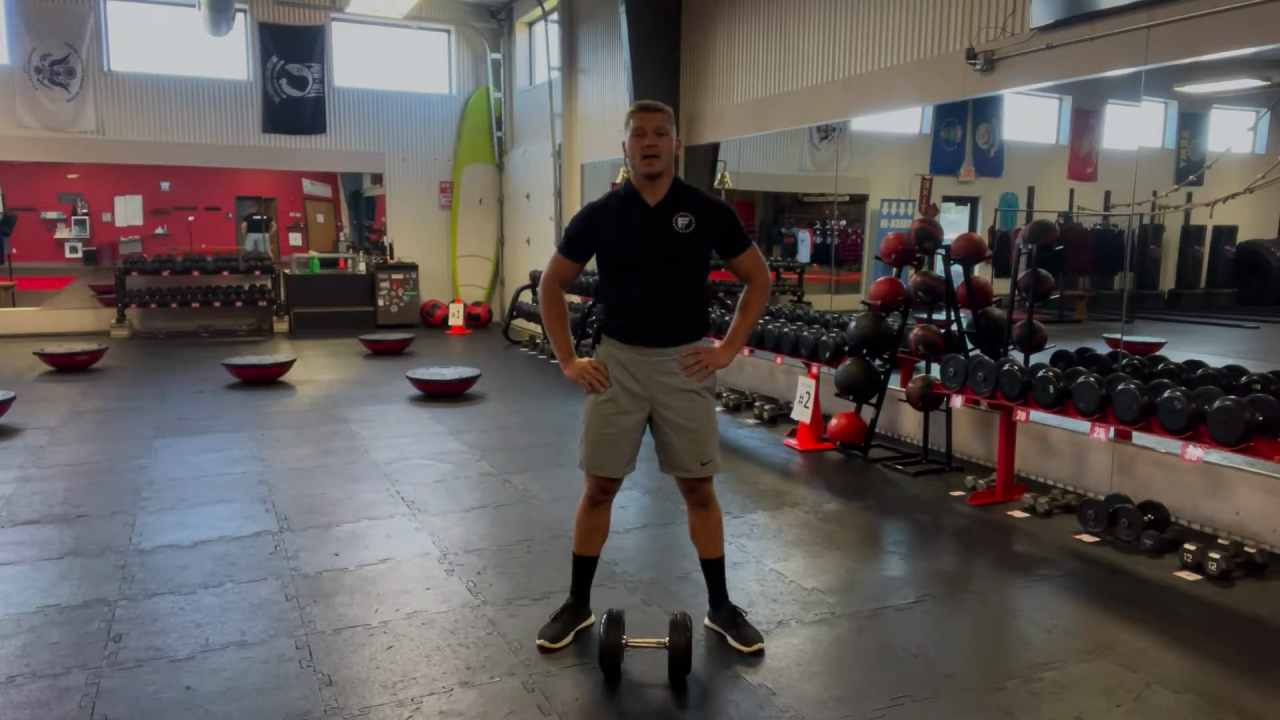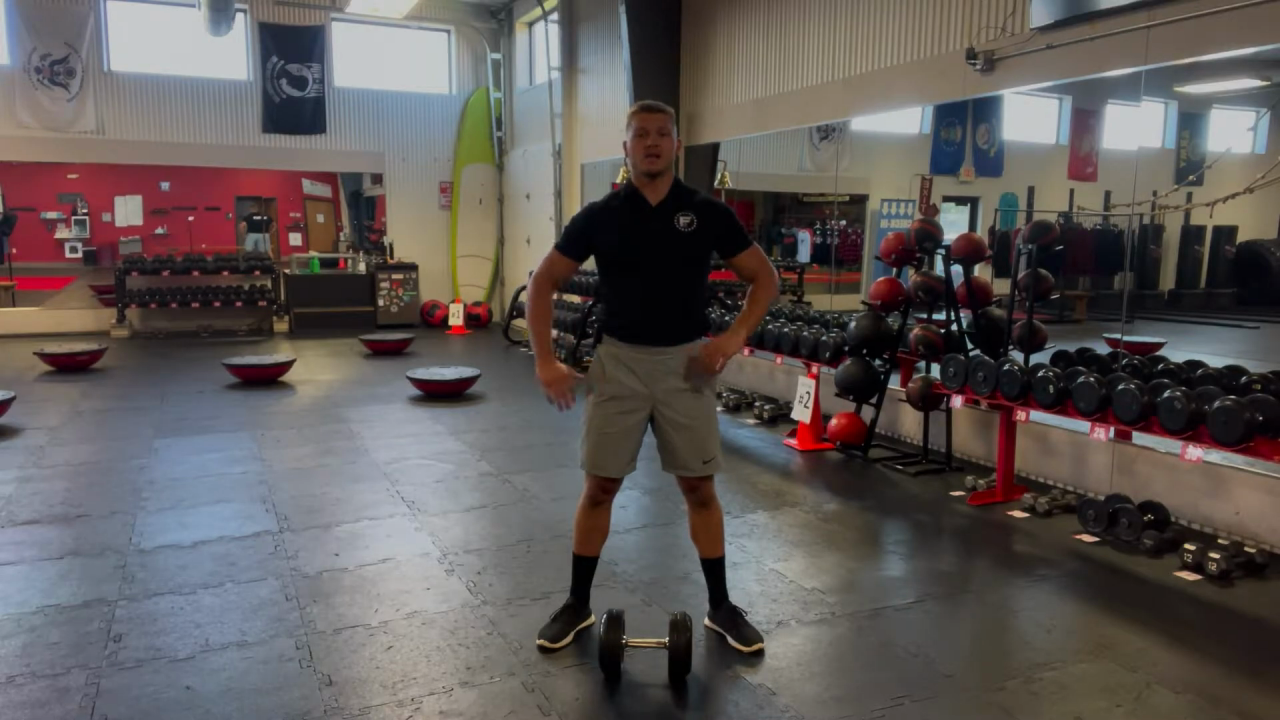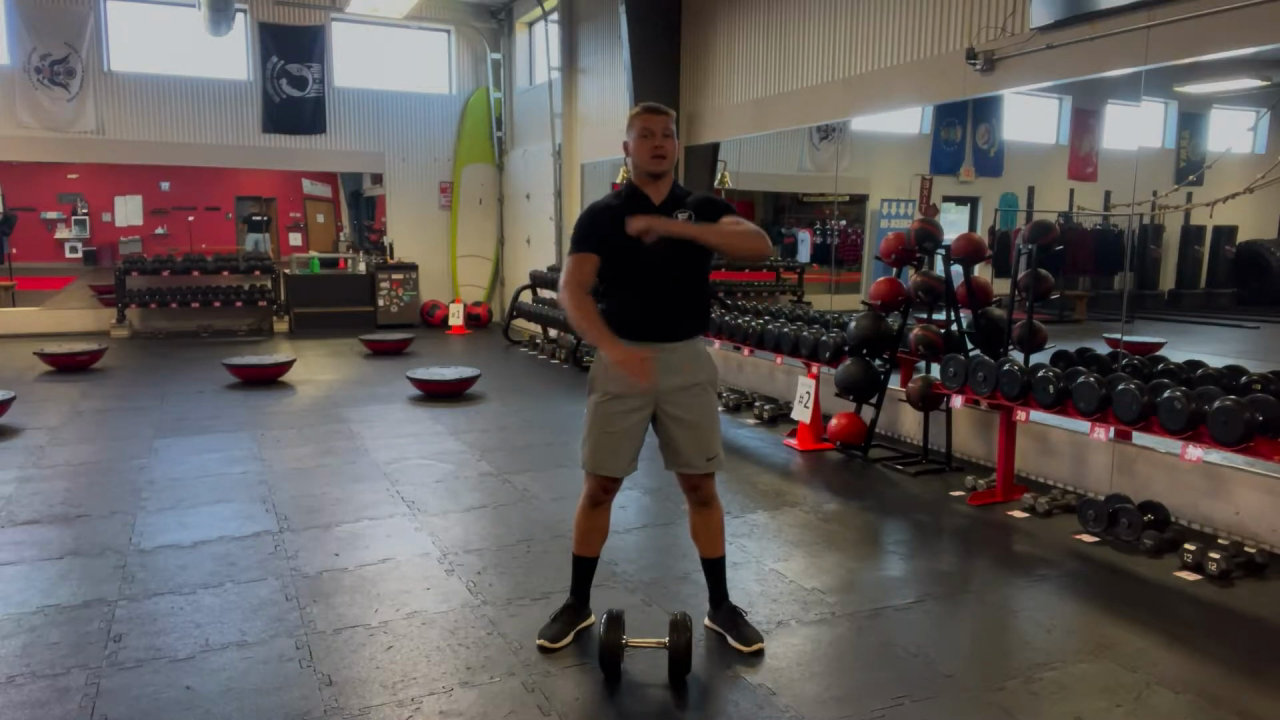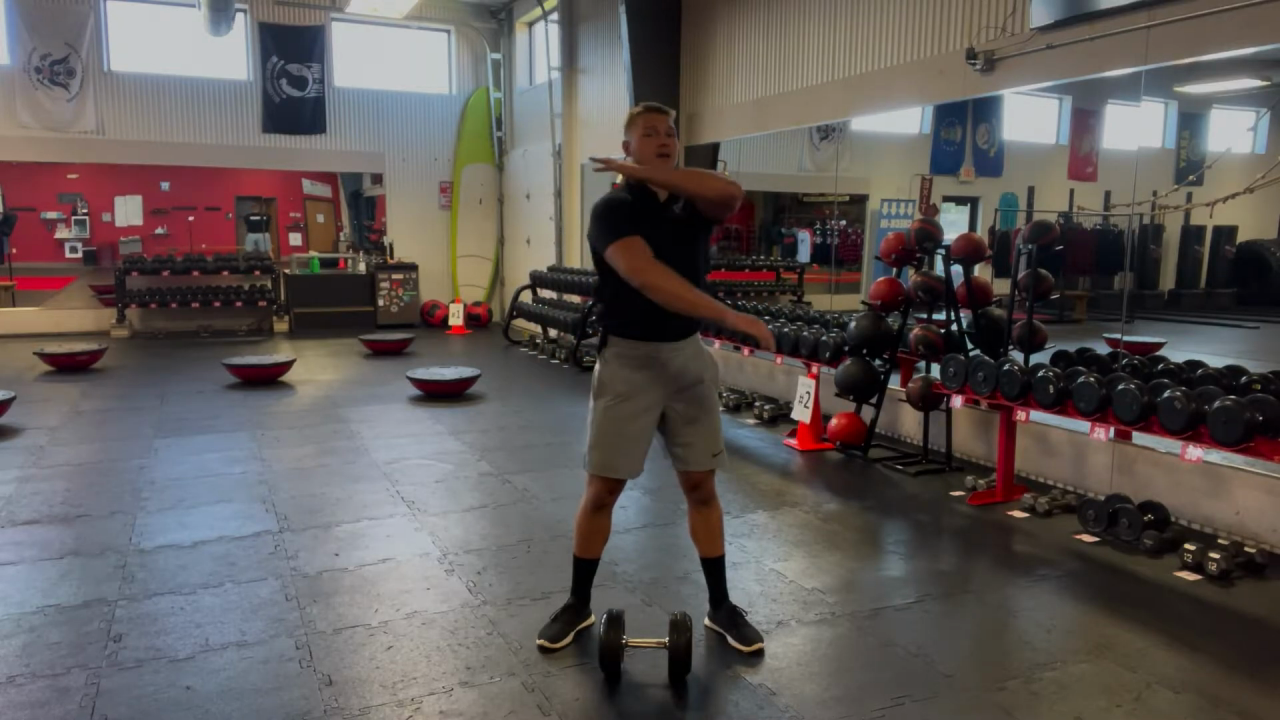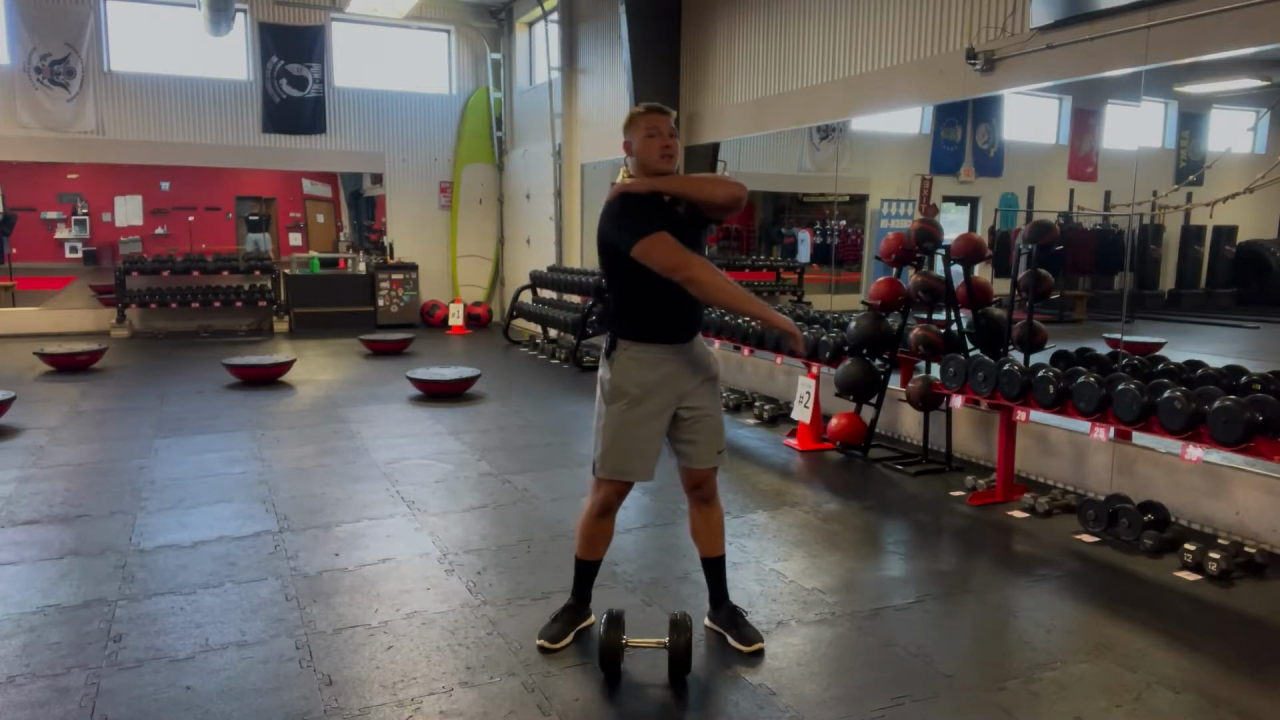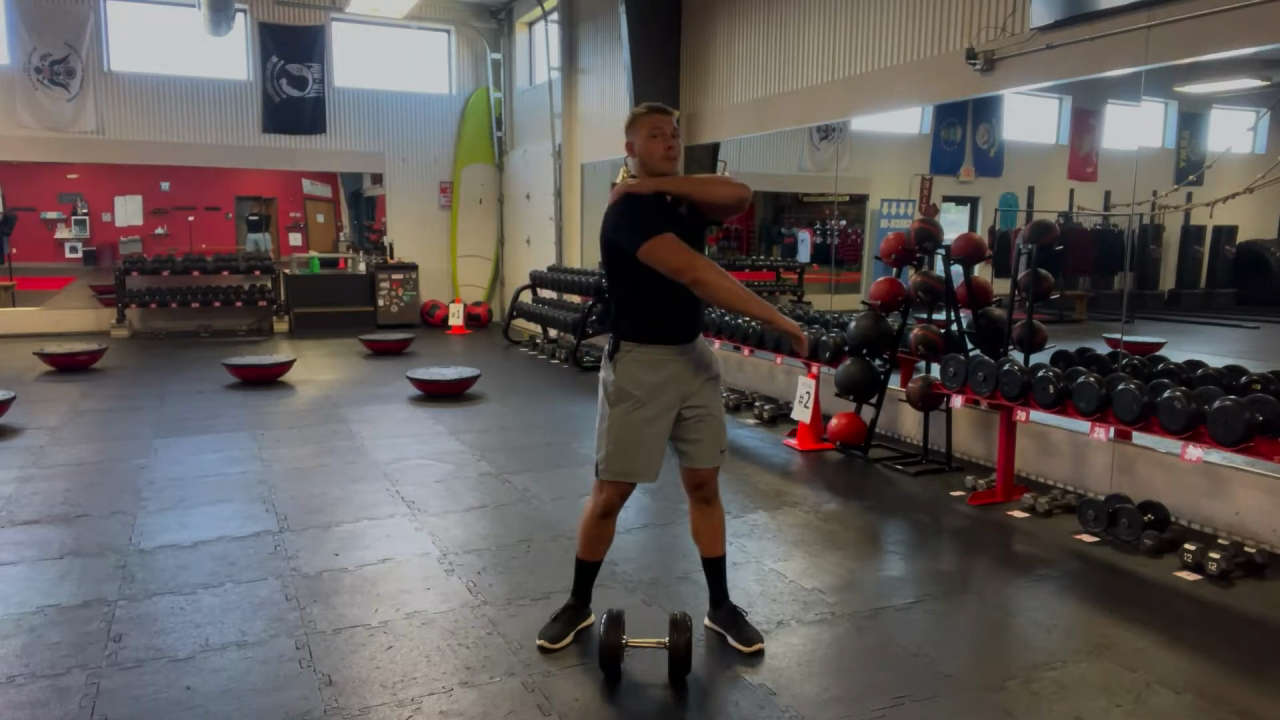
dt=0.3s
person 1, frame 1
left shoulder: (709, 212)
right shoulder: (599, 216)
left elbow: (759, 280)
right elbow: (552, 284)
left wrist: (728, 348)
right wrist: (568, 359)
left hip: (684, 365)
right hip: (618, 364)
left knee: (699, 489)
right knee: (599, 487)
left ankle: (720, 607)
right ankle: (577, 604)
person 1, frame 2
left shoulder: (708, 213)
right shoulder: (600, 216)
left elbow: (764, 278)
right elbow: (543, 282)
left wrist: (736, 335)
right wrist: (545, 361)
left hip: (686, 365)
right hip: (619, 363)
left knee: (700, 488)
right knee: (599, 487)
left ankle: (720, 607)
right ankle: (577, 604)
person 1, frame 3
left shoulder: (702, 210)
right shoulder: (602, 215)
left elbow: (758, 246)
right elbow: (572, 288)
left wrist: (680, 228)
right wrist: (609, 344)
left hip: (686, 365)
right hip: (622, 362)
left knee: (701, 487)
right knee: (599, 486)
left ankle: (720, 605)
right ankle: (577, 604)
person 1, frame 4
left shoulder: (694, 201)
right shoulder: (613, 208)
left elbow: (730, 192)
right elbow: (646, 275)
left wrist: (647, 174)
right wrist: (730, 316)
left hip: (689, 357)
right hip: (628, 358)
left knee: (701, 486)
right knee: (602, 489)
left ankle: (720, 606)
right ankle: (578, 604)
person 1, frame 5
left shoulder: (686, 200)
right shoulder: (626, 209)
left elbow: (735, 195)
right elbow: (687, 271)
left wrist: (658, 183)
right wrist: (770, 316)
left hip: (692, 356)
right hip: (636, 362)
left knee: (703, 485)
right knee: (608, 492)
left ankle: (721, 605)
right ankle: (579, 604)
person 1, frame 6
left shoulder: (686, 201)
right shoulder: (629, 210)
left elbow: (738, 196)
right elbow: (694, 273)
left wrist: (662, 184)
right wrist: (775, 318)
left hip: (694, 357)
right hip: (639, 363)
left knee: (704, 485)
right knee: (610, 493)
left ankle: (720, 606)
right ankle: (578, 604)
